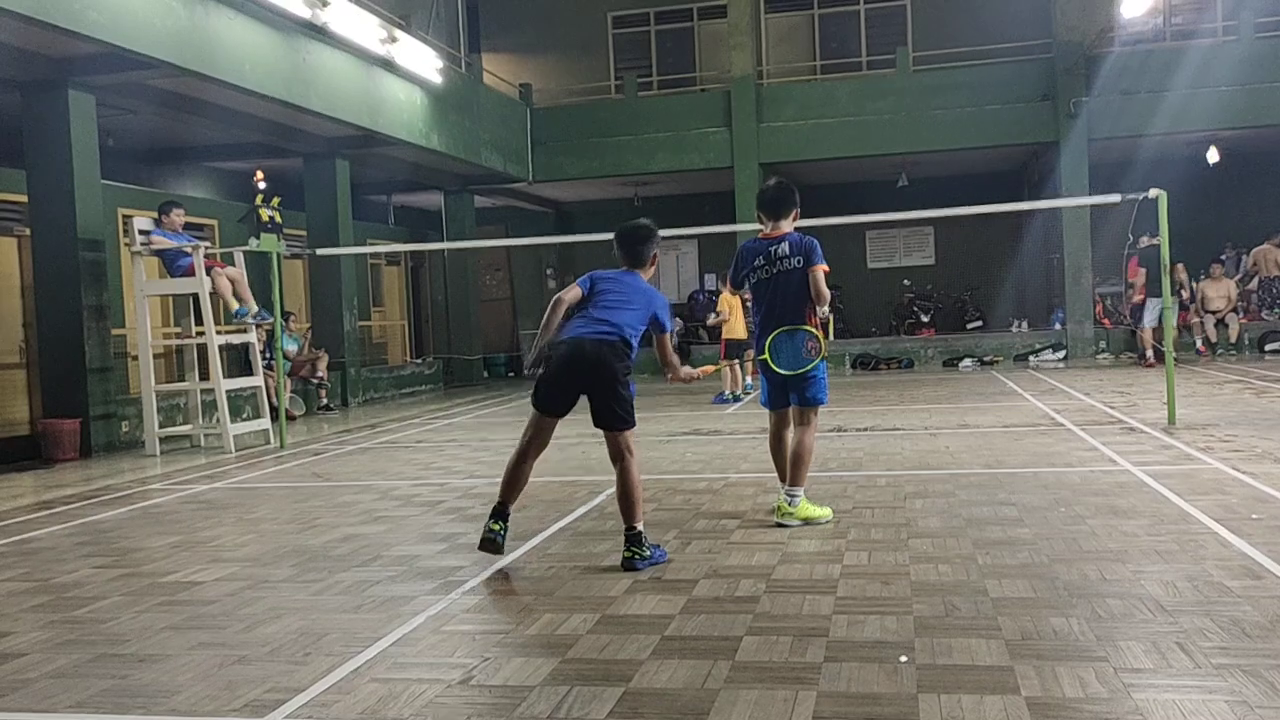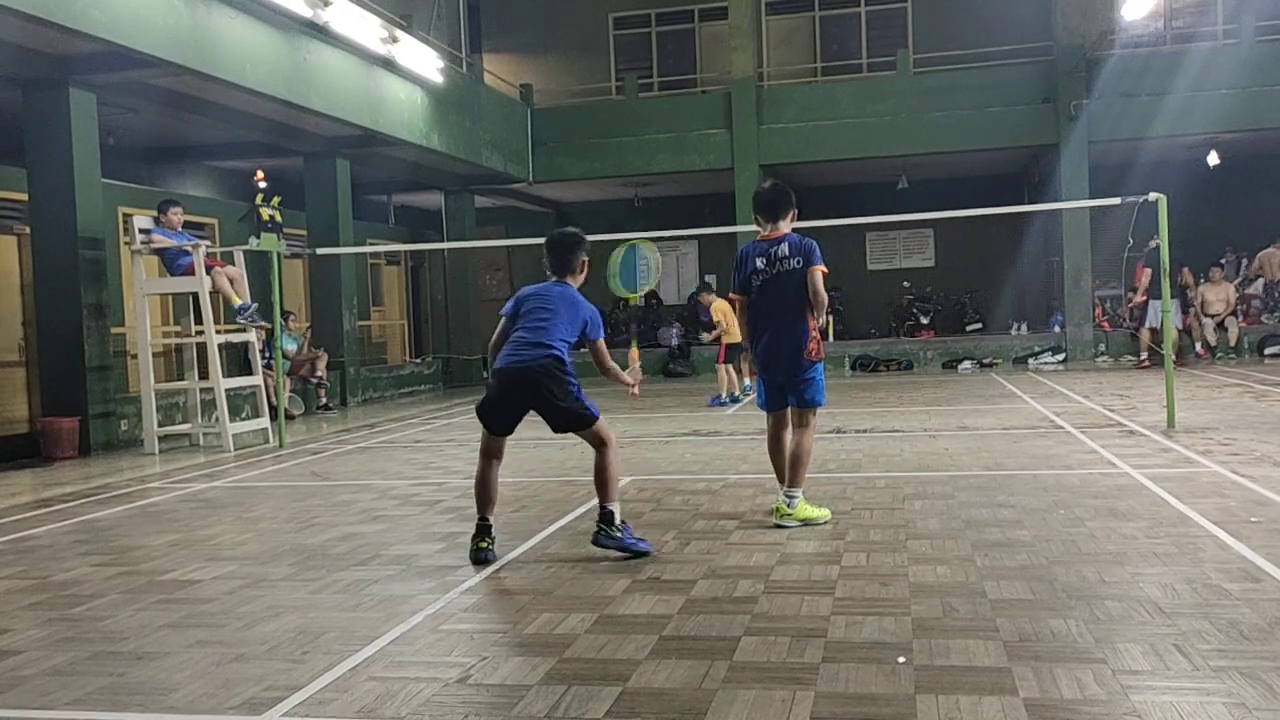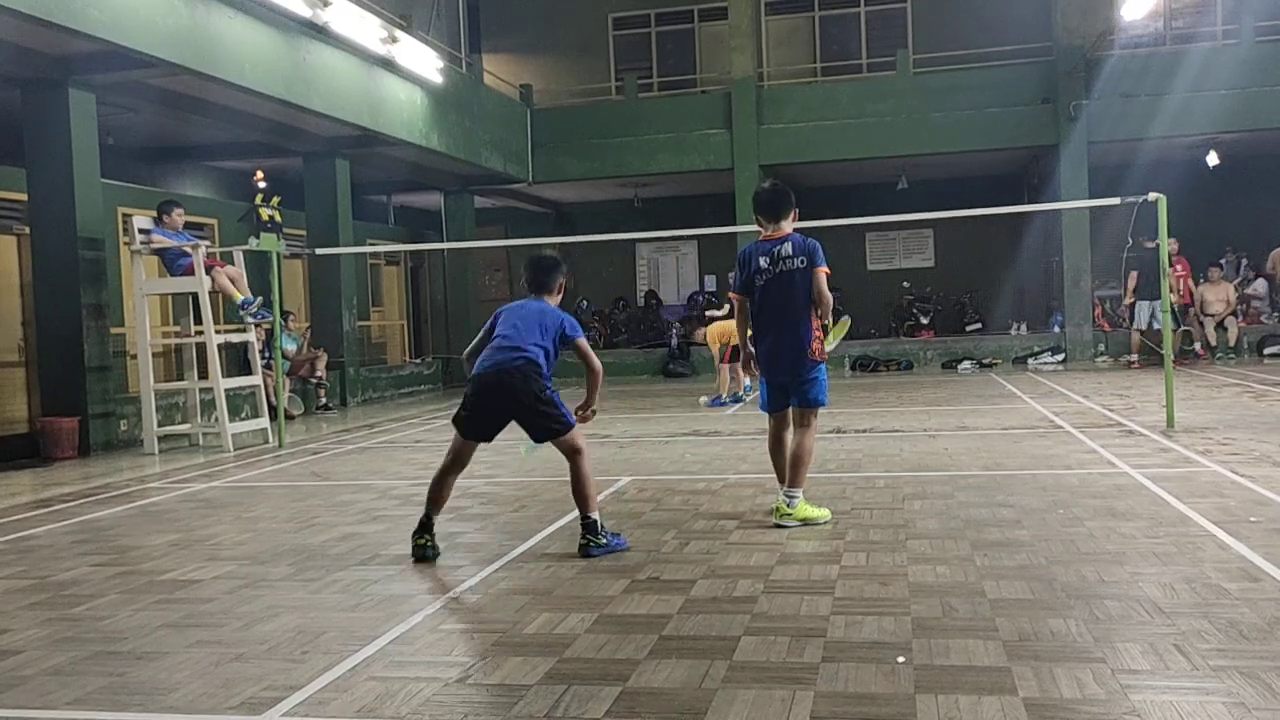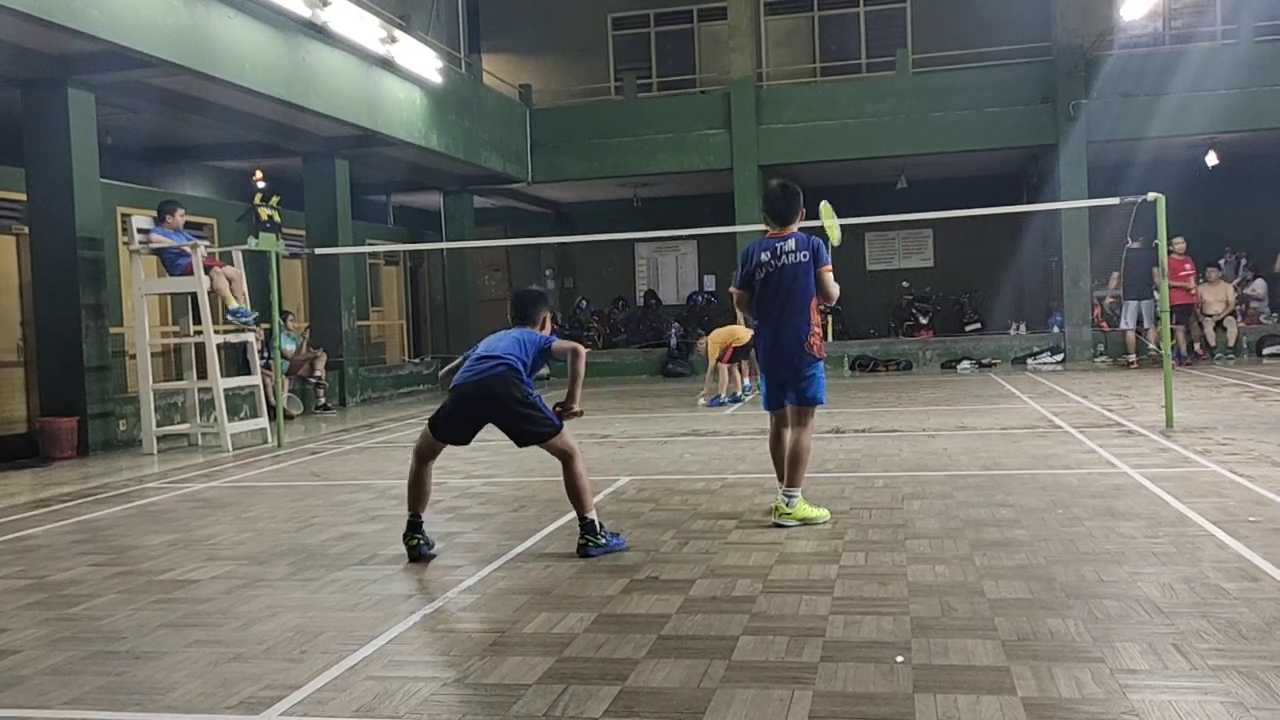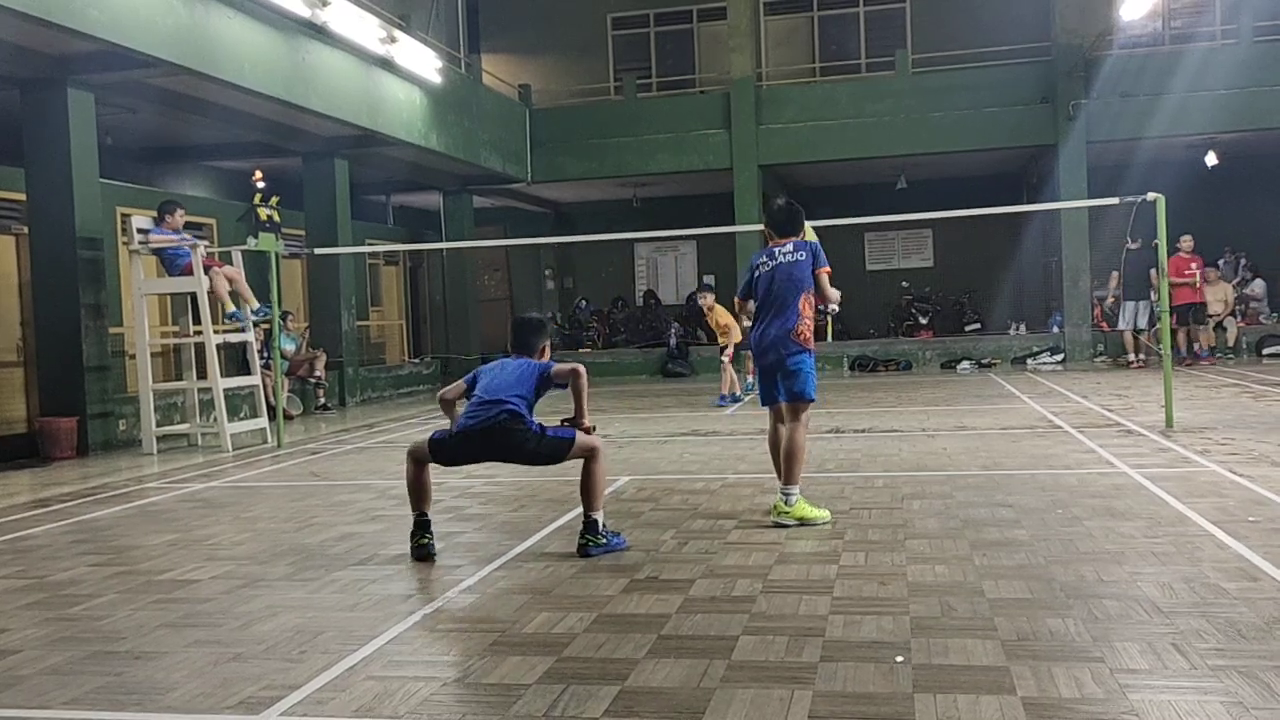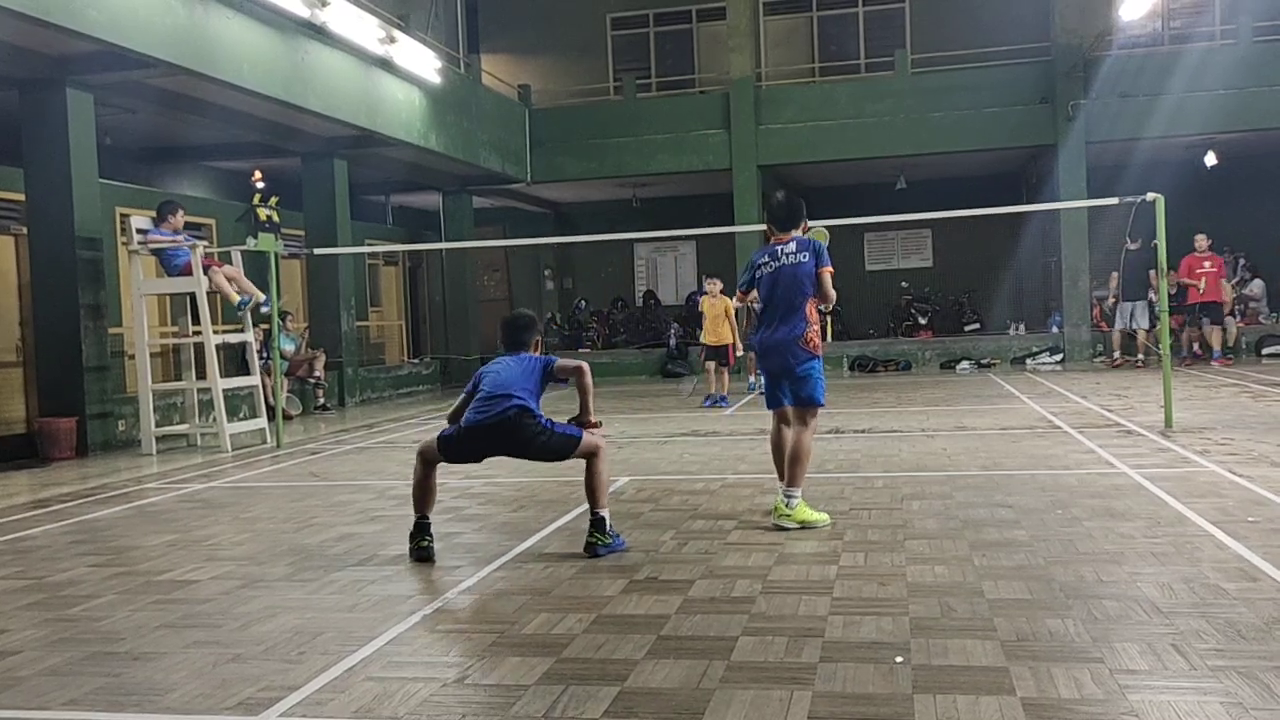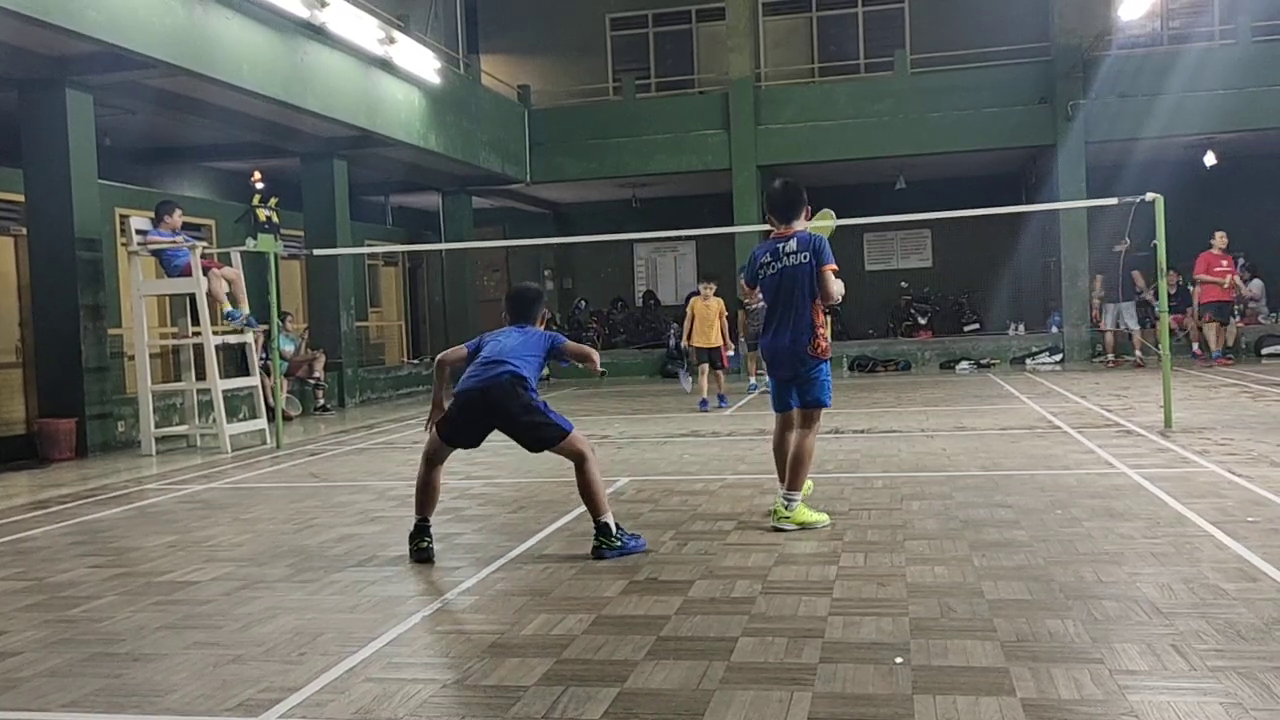
dt=0.4s
person 1, frame 1
left shoulder: (747, 251)
right shoulder: (806, 245)
left elbow: (733, 290)
right elbow: (820, 293)
right wrist: (823, 306)
left hip: (768, 350)
left knee: (779, 421)
right knee: (804, 421)
left ankle: (787, 494)
right ankle: (793, 503)
person 1, frame 2
left shoulder: (746, 254)
right shoulder: (805, 246)
left elbow: (741, 307)
right elbow: (817, 294)
left wrist: (753, 343)
right wrist: (820, 316)
left hip: (766, 352)
right hip: (802, 348)
left knee: (777, 422)
right knee: (803, 423)
left ankle: (786, 496)
right ankle: (792, 504)
person 1, frame 3
left shoulder: (748, 255)
right shoulder: (808, 247)
left elbow: (741, 309)
right elbow: (822, 295)
left wrist: (746, 347)
right wrist: (826, 317)
left hip: (768, 353)
right hip: (804, 348)
left knee: (778, 423)
right knee: (804, 424)
left ankle: (785, 496)
right ankle: (792, 504)
person 1, frame 4
left shoulder: (753, 251)
right shoulder: (813, 246)
left elbow: (740, 301)
right elbow: (830, 295)
right wrist: (835, 287)
left hip: (768, 348)
right hip: (803, 346)
left knee: (779, 421)
right knee: (802, 422)
left ankle: (785, 496)
right ankle: (791, 503)
person 1, frame 5
left shoulder: (758, 260)
right shoulder: (810, 249)
left elbow: (741, 305)
right elbow: (825, 295)
right wrist: (835, 297)
left hip: (763, 344)
right hip: (794, 341)
left knee: (778, 417)
right knee: (797, 418)
left ankle: (785, 494)
right ankle: (789, 501)
person 1, frame 6
left shoulder: (759, 257)
right shoulder: (814, 247)
left elbow: (742, 296)
right elbow: (827, 296)
right wrist: (829, 296)
left hip: (768, 346)
right hip: (801, 343)
left knee: (781, 419)
right knee: (804, 421)
left ankle: (785, 494)
right ankle: (790, 505)
person 1, frame 7
left shoulder: (761, 252)
right shoulder: (815, 243)
left elbow: (749, 290)
right elbow: (829, 295)
right wrist: (839, 289)
left hip: (774, 348)
right hip: (808, 345)
left knee: (784, 421)
right knee: (807, 424)
left ankle: (787, 491)
right ankle: (789, 507)
person 2, frame 1
left shoulder: (597, 278)
right shoulder: (657, 300)
left elbow: (561, 300)
right elbow: (668, 360)
left wrist: (539, 348)
right wrist: (685, 374)
left hip: (568, 352)
right hip: (610, 360)
left knee: (531, 443)
right knee: (624, 457)
left ankle: (497, 523)
right ankle: (636, 544)
person 2, frame 2
left shoulder: (525, 294)
right shoulder: (584, 308)
left elbow: (494, 344)
right elbow: (605, 366)
right wrist: (630, 379)
left hip: (507, 374)
right hip: (549, 375)
left knee: (490, 455)
right knee: (605, 442)
left ankle: (483, 536)
right ankle: (610, 524)
person 2, frame 3
left shoulder: (505, 310)
right shoulder: (562, 319)
left elbow: (469, 356)
right elbow: (594, 365)
right wrist: (590, 404)
left hip: (485, 380)
right hip: (526, 379)
left knee: (455, 460)
right knee: (576, 450)
left ankle: (424, 534)
right ankle: (593, 533)
person 2, frame 4
left shoulder: (491, 339)
right shoulder: (540, 339)
left elbow: (445, 375)
right elbow: (577, 350)
right wrist: (573, 400)
left hip: (464, 391)
right hip: (505, 387)
left knee: (423, 453)
right knee: (569, 452)
left ankle: (415, 535)
right ankle: (592, 534)
person 2, frame 5
left shoulder: (487, 369)
right shoulder: (540, 369)
left elbow: (444, 397)
right elbow: (577, 371)
left wrist: (458, 425)
right wrist: (581, 417)
left hip: (468, 436)
right hip: (513, 433)
left knee: (415, 453)
right knee: (594, 447)
left ankle: (422, 535)
right ankle: (593, 533)
person 2, frame 6
left shoulder: (488, 368)
right shoulder: (542, 361)
left elbow: (453, 415)
right elbow: (580, 368)
right wrist: (587, 414)
left hip: (476, 429)
right hip: (521, 424)
left knee: (424, 455)
right knee: (596, 446)
left ankle: (421, 537)
right ankle: (600, 531)
person 2, frame 7
left shoulder: (489, 337)
right shoulder: (546, 338)
left elbow: (444, 359)
right elbow: (589, 355)
left wrist: (437, 401)
right wrist: (594, 366)
left hip: (468, 396)
right hip: (512, 394)
left knee: (431, 458)
right knee: (583, 453)
left ankle: (421, 537)
right ankle: (608, 535)
